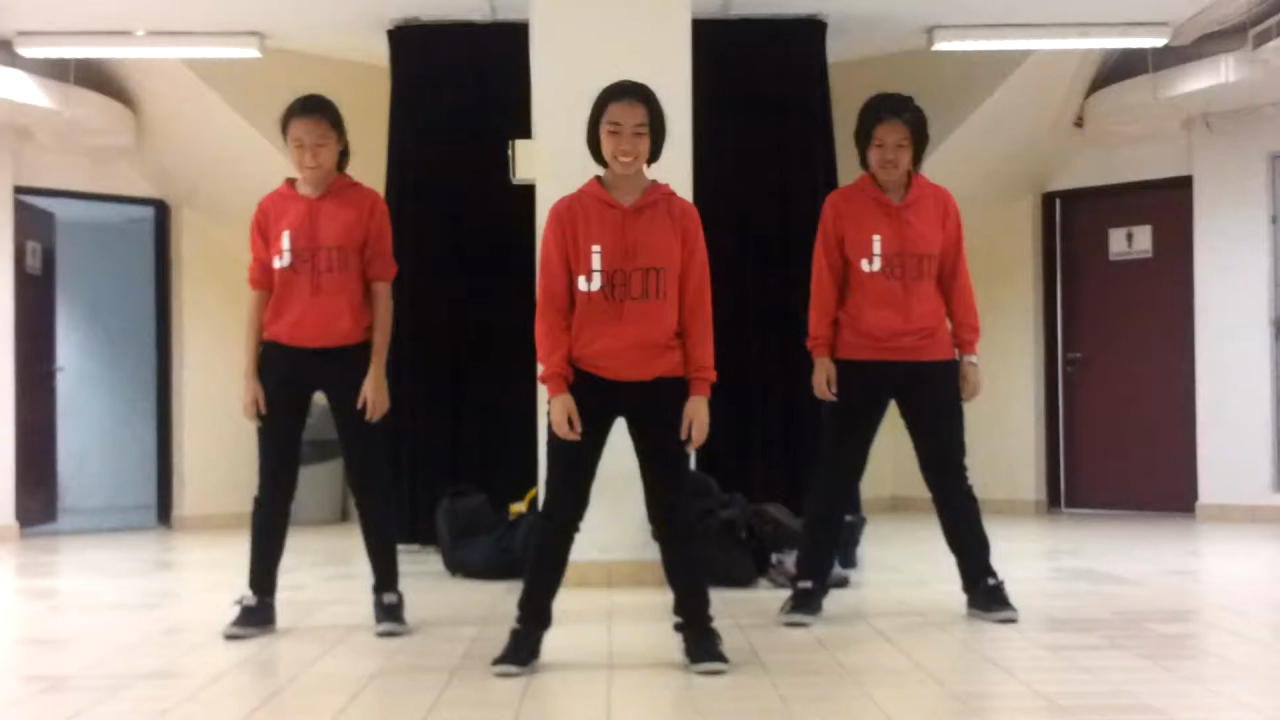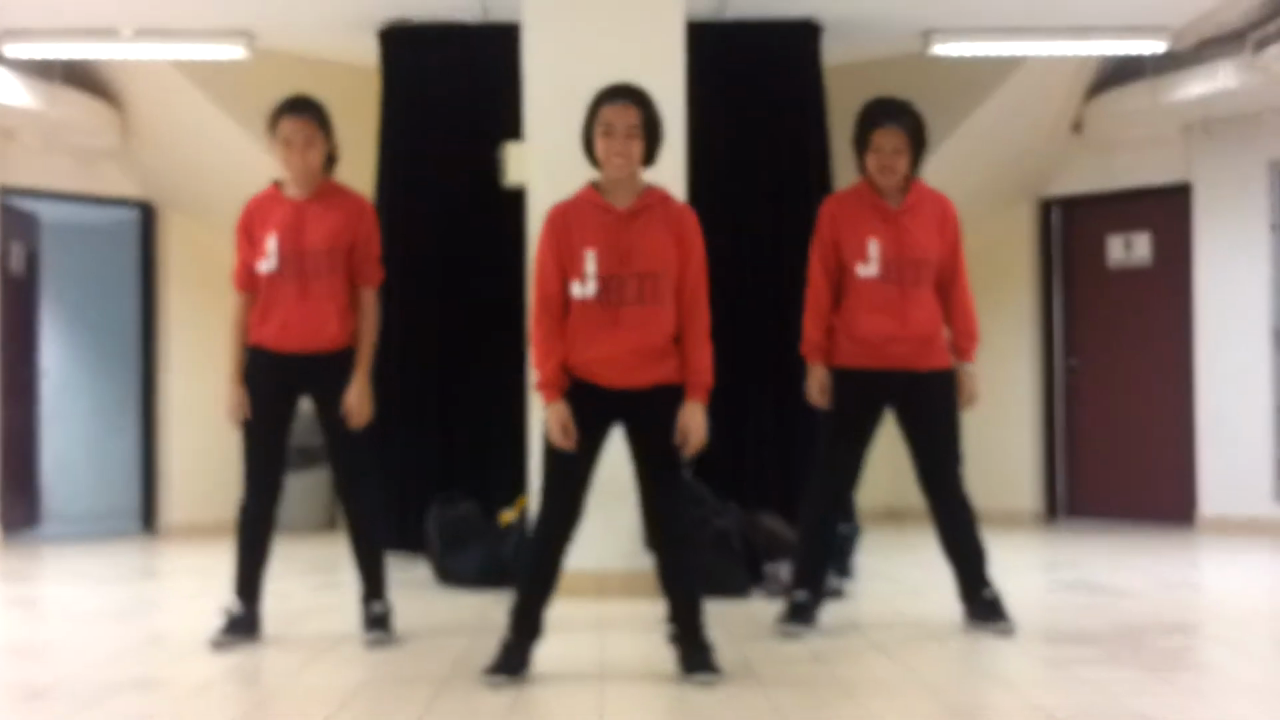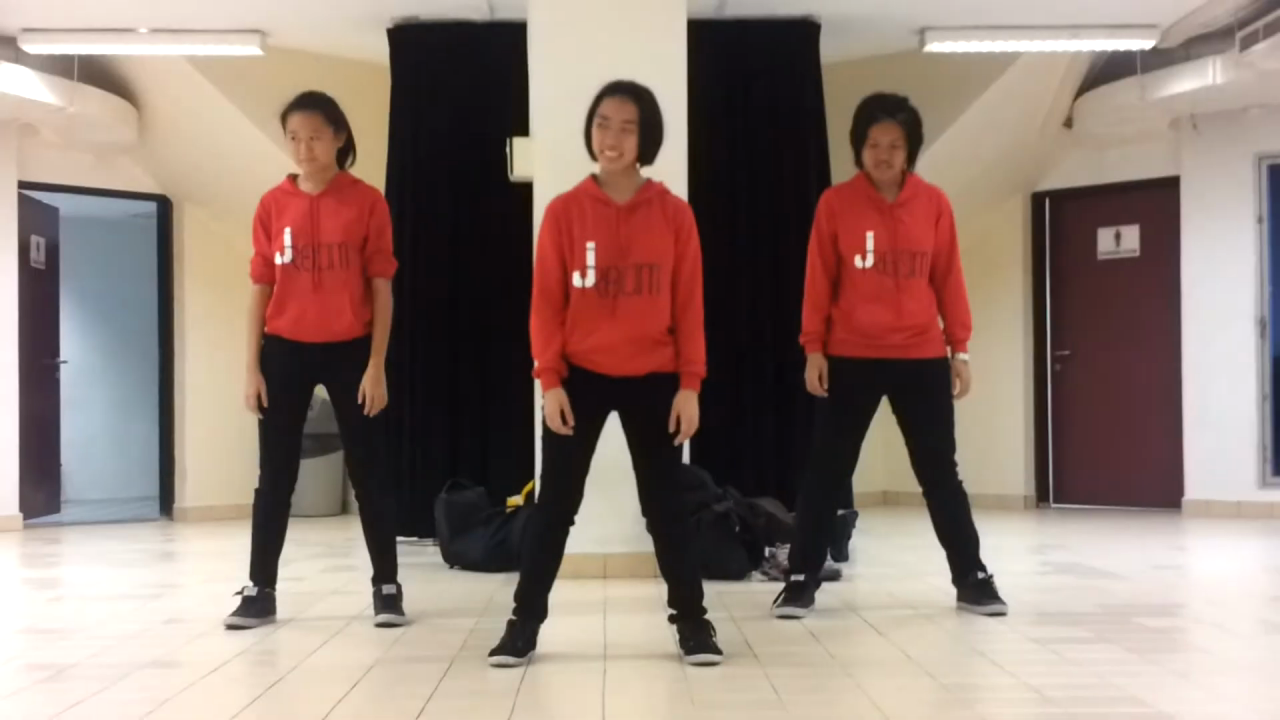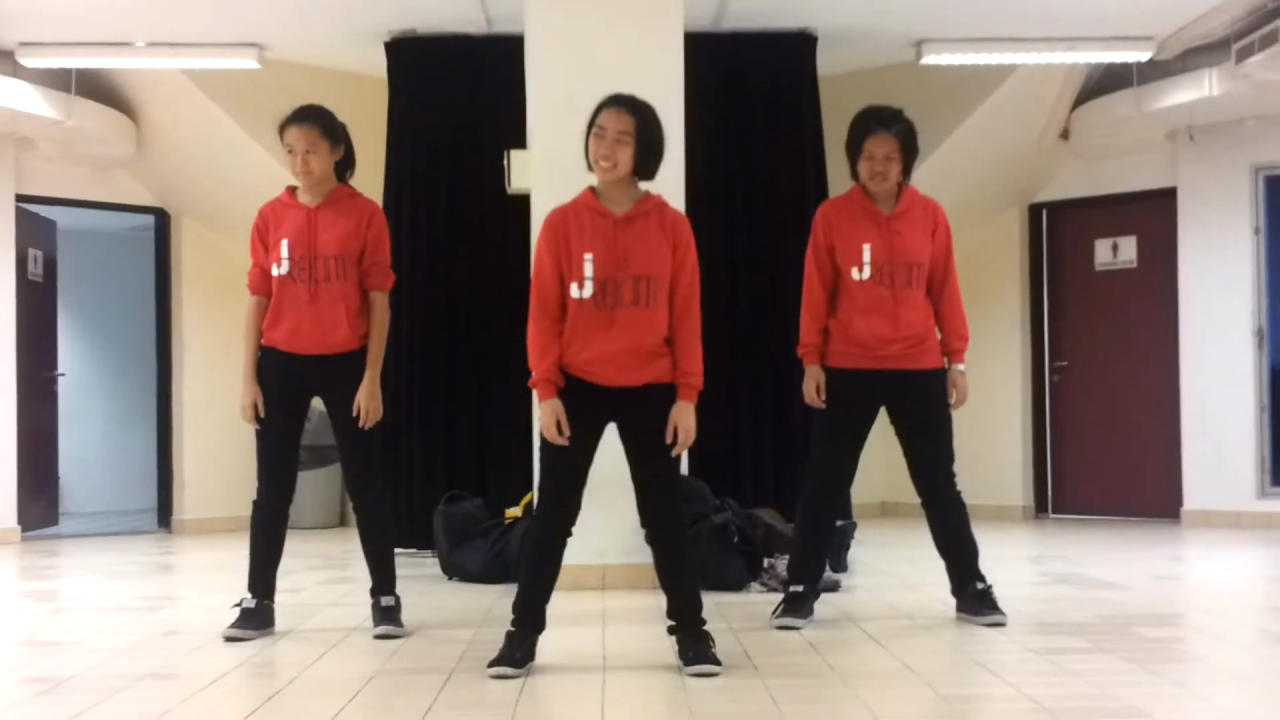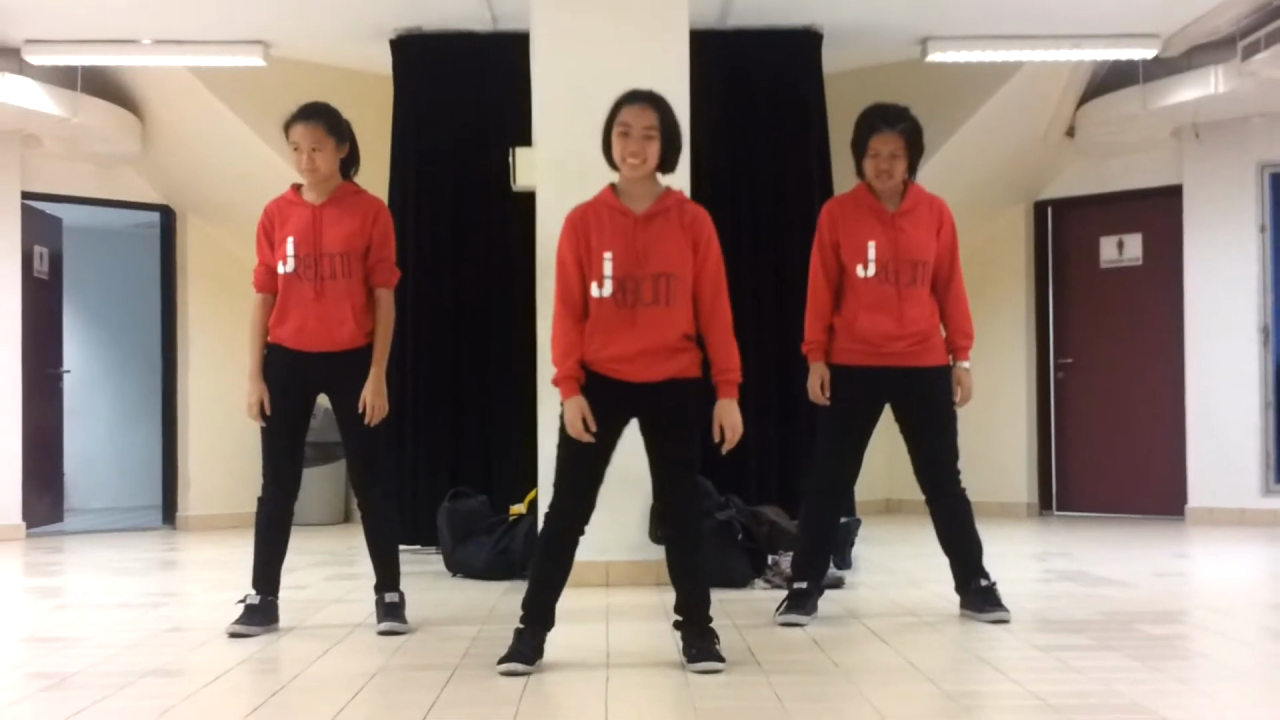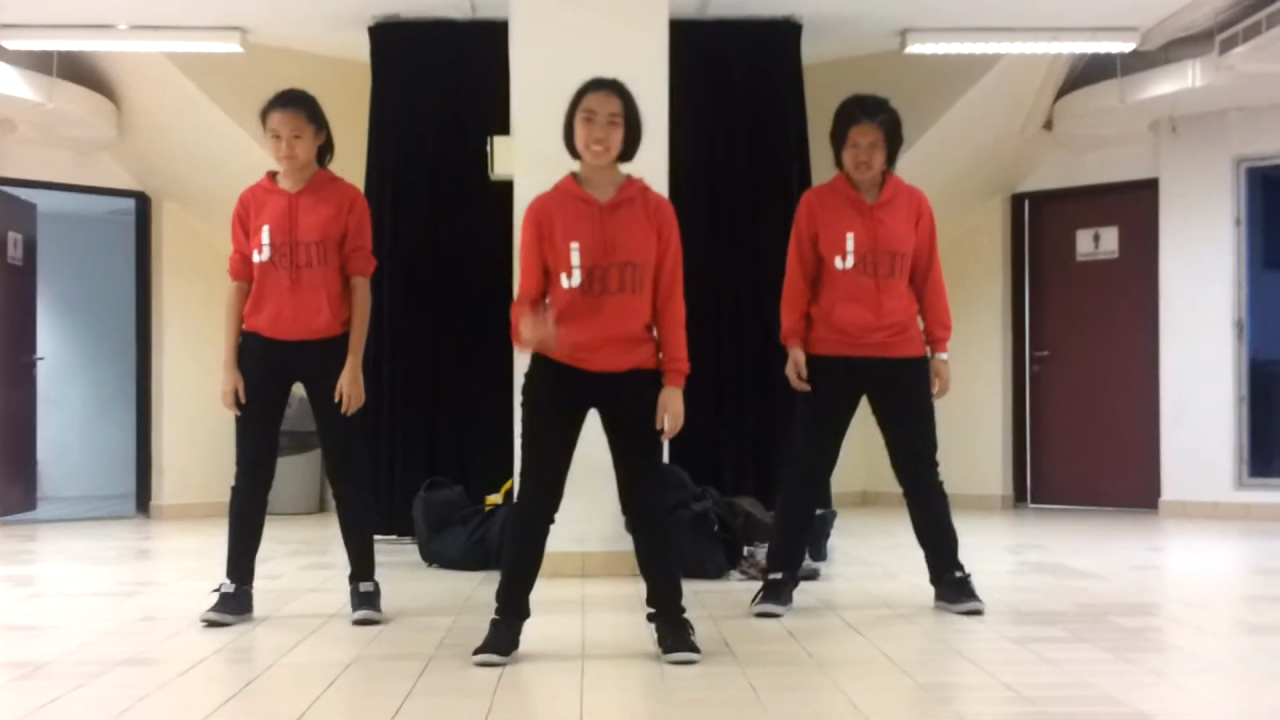
dt=0.5s
person 1, frame 1
left shoulder: (680, 215)
right shoulder: (568, 214)
left elbow: (697, 306)
right elbow: (552, 307)
left wrist: (700, 389)
right wrist: (557, 386)
left hip: (661, 384)
right hip: (586, 383)
left knee: (673, 512)
right knee: (560, 510)
left ankle: (697, 628)
right ankle: (528, 630)
person 1, frame 2
left shoulder: (677, 219)
right shoulder: (564, 219)
left elbow: (695, 313)
right elbow: (548, 312)
left wrist: (697, 394)
right wrist: (552, 392)
left hip: (658, 392)
right hip: (583, 390)
left knee: (669, 520)
right knee: (555, 517)
left ankle: (691, 638)
right ankle: (519, 639)
person 1, frame 3
left shoulder: (674, 213)
right shoulder: (564, 211)
left elbow: (689, 303)
right elbow: (547, 302)
left wrist: (690, 383)
right wrist: (550, 380)
left hip: (654, 380)
right hip: (580, 378)
left knee: (665, 504)
right knee: (555, 503)
left ankle: (691, 620)
right ankle: (524, 622)
person 1, frame 4
left shoulder: (671, 226)
right shoulder: (562, 223)
left elbow: (686, 316)
right elbow: (545, 314)
left wrist: (687, 394)
right wrist: (546, 390)
left hip: (652, 390)
right hip: (578, 388)
left knee: (664, 514)
right knee: (552, 513)
left ankle: (690, 631)
right ankle: (522, 634)
person 1, frame 5
left shoulder: (692, 221)
right shoulder: (583, 220)
left elbow: (714, 310)
right elbow: (568, 310)
left wrist: (727, 390)
right wrist: (569, 387)
left hip: (675, 386)
right hip: (599, 384)
left knee: (680, 511)
right knee: (568, 507)
left ankle: (696, 628)
right ankle: (532, 630)
person 1, frame 6
left shoulder: (655, 209)
right shoulder: (544, 209)
left elbow: (669, 300)
right elbow: (527, 297)
left wrist: (674, 379)
right wrist: (525, 327)
left hip: (634, 374)
right hip: (557, 372)
left knee: (645, 500)
right knee: (536, 497)
left ankle: (670, 618)
right ankle: (507, 619)
person 2, frame 1
left shoulder: (366, 206)
right shoulder: (270, 210)
left elbow: (381, 293)
right elbow: (260, 295)
left wrist: (378, 371)
right wrist: (250, 374)
left hip: (348, 356)
right hip: (283, 357)
left knee: (367, 478)
right knee: (274, 482)
left ankle: (387, 594)
right ankle: (259, 599)
person 2, frame 2
left shoulder: (353, 209)
right shoulder: (256, 212)
left elbow: (368, 298)
right elbow: (245, 299)
left wrist: (362, 375)
right wrist: (235, 378)
left hip: (334, 361)
right hip: (269, 362)
left knee: (354, 484)
right knee: (259, 488)
left ankle: (375, 603)
right ankle: (245, 608)
person 2, frame 3
left shoulder: (367, 203)
right shoulder: (272, 205)
left elbow: (382, 289)
right elbow: (261, 290)
left wrist: (377, 366)
right wrist: (252, 367)
left hip: (349, 351)
right hip: (285, 352)
left knee: (366, 471)
right knee: (275, 474)
left ankle: (386, 586)
right ankle: (260, 590)
person 2, frame 4
left shoulder: (364, 215)
right shoulder: (270, 217)
left elbow: (378, 301)
right elbow: (258, 301)
left wrist: (372, 377)
right wrist: (248, 378)
left hip: (345, 362)
right hip: (281, 363)
left knee: (363, 482)
right knee: (272, 486)
left ankle: (385, 598)
right ankle: (258, 602)
person 2, frame 5
left shoulder: (370, 212)
right shoulder: (275, 214)
left elbow: (383, 298)
right elbow: (264, 298)
left wrist: (378, 375)
right wrist: (254, 375)
left hip: (351, 360)
right hip: (287, 360)
left knee: (367, 480)
right knee: (277, 484)
left ankle: (389, 595)
right ankle: (263, 599)
person 2, frame 6
left shoulder: (346, 200)
right shoulder: (251, 203)
left elbow: (360, 286)
right elbow: (239, 287)
left wrist: (354, 364)
right wrist: (229, 364)
left hip: (327, 349)
right hip: (262, 349)
left knee: (344, 469)
right knee: (252, 472)
left ankle: (364, 585)
right ankle: (236, 588)
person 3, frame 1
left shoulder: (940, 204)
right shoulder: (841, 205)
left elbow: (955, 280)
right elbow: (826, 283)
left wrist: (969, 350)
right wrist: (821, 352)
left hip: (931, 360)
right hip: (858, 361)
left knee: (949, 477)
right knee: (835, 476)
left ankle: (982, 584)
right ankle: (809, 586)
person 3, frame 2
left shoulder: (939, 210)
right shoulder: (838, 210)
left elbow: (953, 287)
right elbow: (821, 288)
left wrist: (965, 357)
right wrist: (815, 358)
left hip: (927, 369)
right hip: (853, 369)
left knee: (945, 486)
right knee: (830, 484)
left ankle: (979, 595)
right ankle: (804, 596)
person 3, frame 3
left shoulder: (934, 204)
right shoulder: (836, 203)
left elbow: (948, 278)
right elbow: (819, 280)
left wrist: (959, 348)
right wrist: (814, 348)
left hip: (923, 358)
right hip: (851, 358)
left knee: (940, 473)
right knee: (827, 471)
left ankle: (972, 578)
right ankle: (802, 579)
person 3, frame 4
left shoulder: (930, 215)
right shoulder: (832, 216)
left elbow: (944, 289)
right elbow: (816, 291)
left wrist: (956, 358)
right wrist: (811, 359)
left hip: (920, 368)
right hip: (847, 369)
left knee: (938, 483)
right knee: (826, 482)
left ankle: (971, 588)
right ankle: (800, 590)
person 3, frame 5
left shoulder: (935, 213)
right shoulder: (837, 213)
left elbow: (949, 287)
right elbow: (822, 289)
left wrist: (961, 356)
right wrist: (815, 356)
left hip: (924, 365)
right hip: (852, 366)
left knee: (943, 480)
right knee: (829, 479)
left ankle: (974, 585)
right ankle: (804, 587)
person 3, frame 6
left shoulder: (914, 204)
right shoulder: (816, 204)
left elbow: (928, 278)
right elbow: (798, 280)
left wrist: (939, 346)
right wrist: (793, 342)
left hip: (902, 357)
right hip: (831, 357)
left knee: (919, 470)
right knee: (807, 469)
left ankle: (949, 577)
right ankle: (779, 578)
